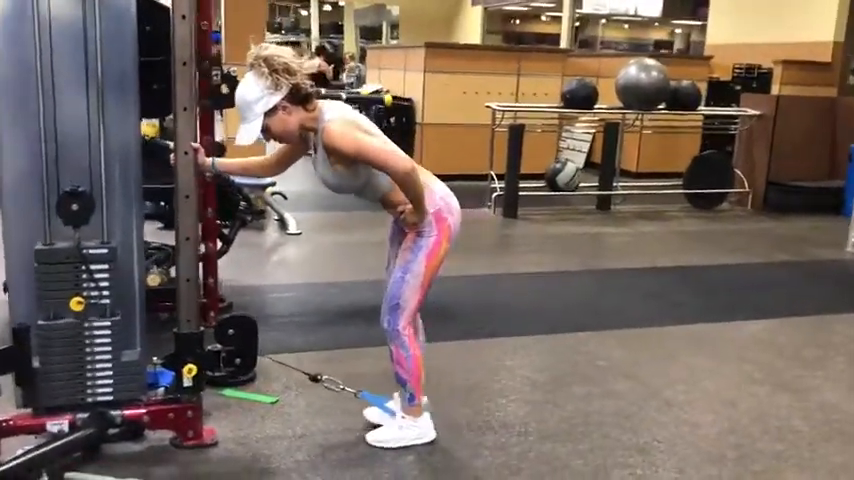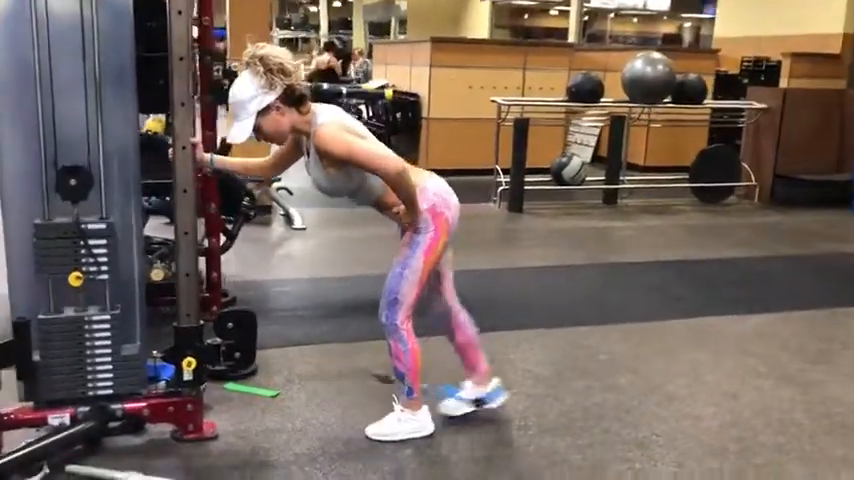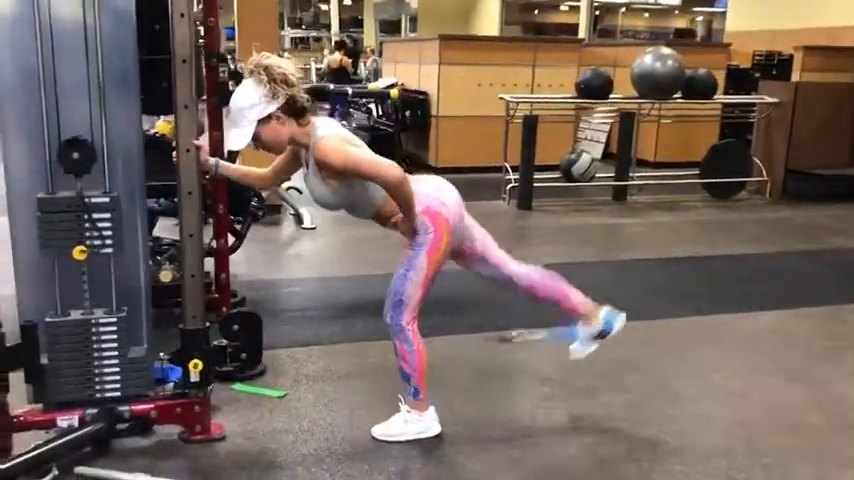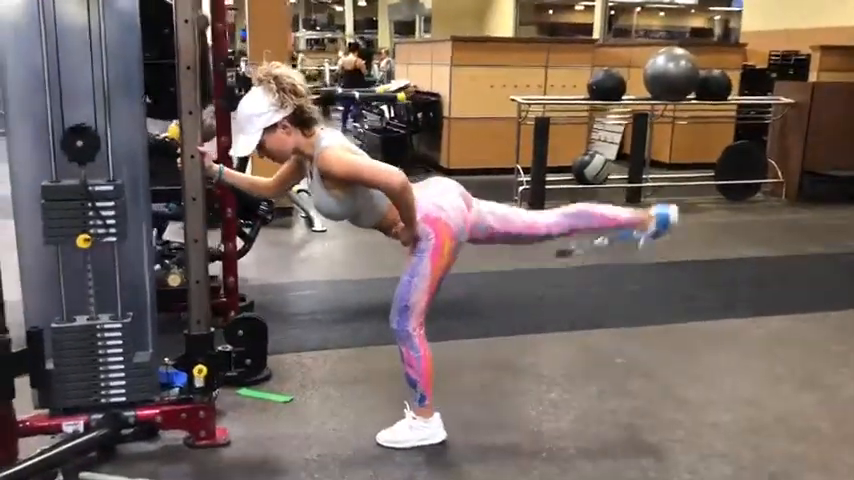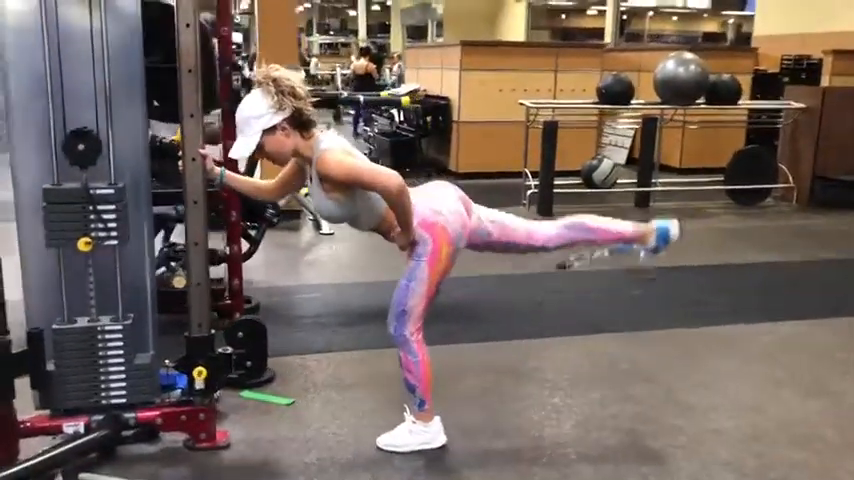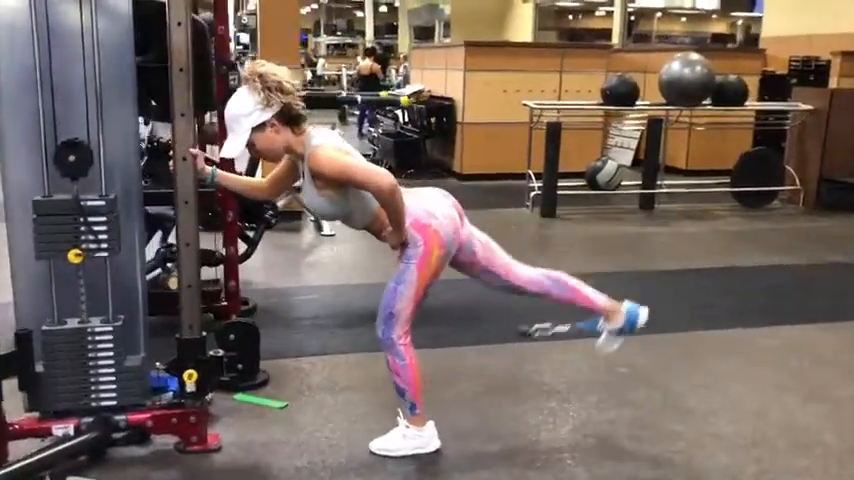
dt=0.2s
person 1, frame 1
left shoulder: (334, 130)
right shoulder: (310, 128)
left elbow: (404, 167)
right elbow: (270, 166)
left wrist: (418, 213)
right wrist: (209, 164)
left hip: (431, 212)
right hip: (414, 211)
left knee: (396, 319)
right knee: (405, 312)
left ankle: (414, 419)
right ankle: (406, 400)
person 1, frame 2
left shoulder: (323, 131)
right shoulder: (304, 128)
left elbow: (396, 168)
right elbow: (269, 168)
left wrist: (413, 213)
right wrist: (208, 161)
left hip: (429, 206)
right hip: (423, 205)
left knee: (393, 315)
right knee: (442, 299)
left ankle: (413, 414)
right ankle: (482, 382)
person 1, frame 3
left shoulder: (324, 146)
right shoulder: (301, 141)
left elbow: (392, 174)
right elbow: (267, 178)
left wrist: (406, 221)
right wrist: (213, 165)
left hip: (430, 214)
right hip: (431, 201)
left knee: (400, 319)
right knee: (510, 271)
left ankle: (419, 415)
right ankle: (593, 317)
person 1, frame 4
left shoulder: (328, 156)
right shoulder: (307, 153)
left elbow: (396, 181)
right elbow: (272, 189)
left wrist: (409, 229)
right wrist: (220, 172)
left hip: (436, 221)
right hip: (443, 202)
left knee: (406, 325)
right knee: (550, 223)
left ankle: (424, 421)
right ankle: (645, 218)
person 1, frame 5
left shoulder: (327, 158)
right shoulder: (308, 155)
left elbow: (392, 184)
right elbow: (272, 191)
left wrist: (405, 232)
right wrist: (219, 175)
left hip: (436, 225)
right hip: (443, 205)
left knee: (404, 329)
right knee: (549, 234)
left ankle: (424, 426)
right ankle: (646, 234)
person 1, frame 6
left shoulder: (318, 153)
right shoulder: (300, 151)
left elbow: (385, 184)
right elbow: (267, 189)
left wrist: (397, 232)
right wrist: (211, 173)
left hip: (426, 228)
right hip: (434, 213)
left knee: (392, 332)
right knee: (521, 277)
left ankle: (418, 430)
right ankle: (616, 314)
